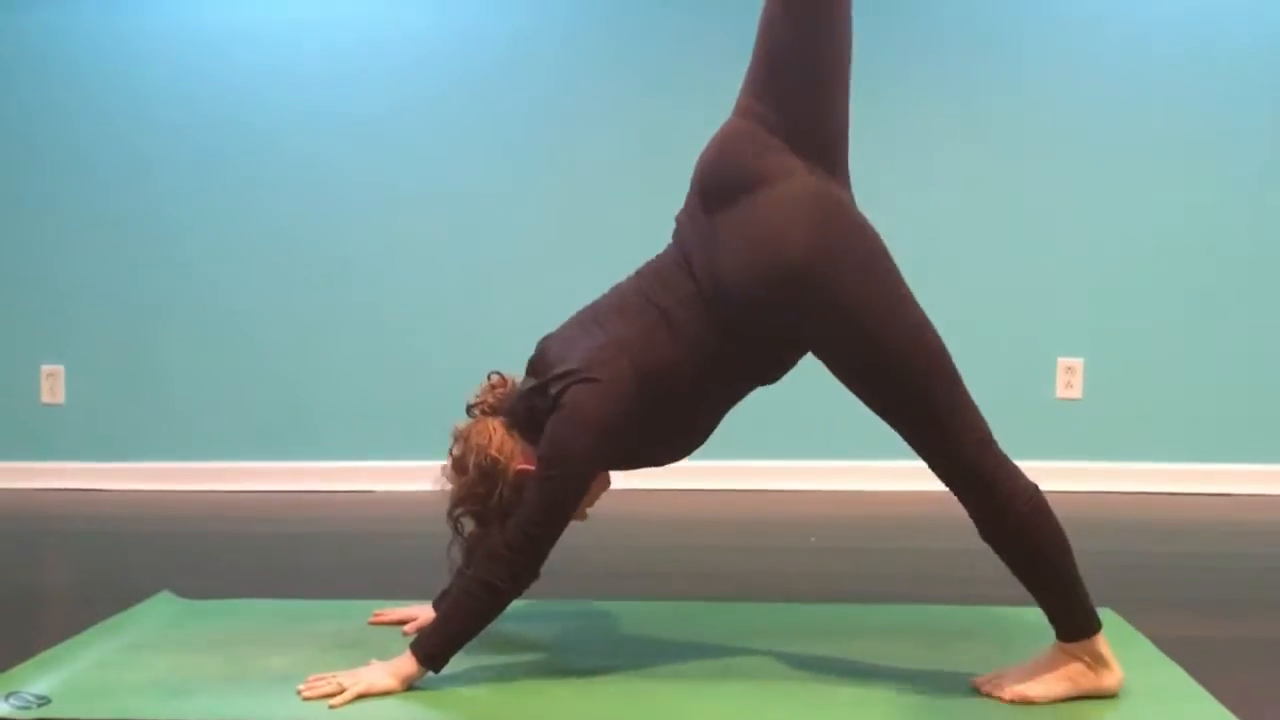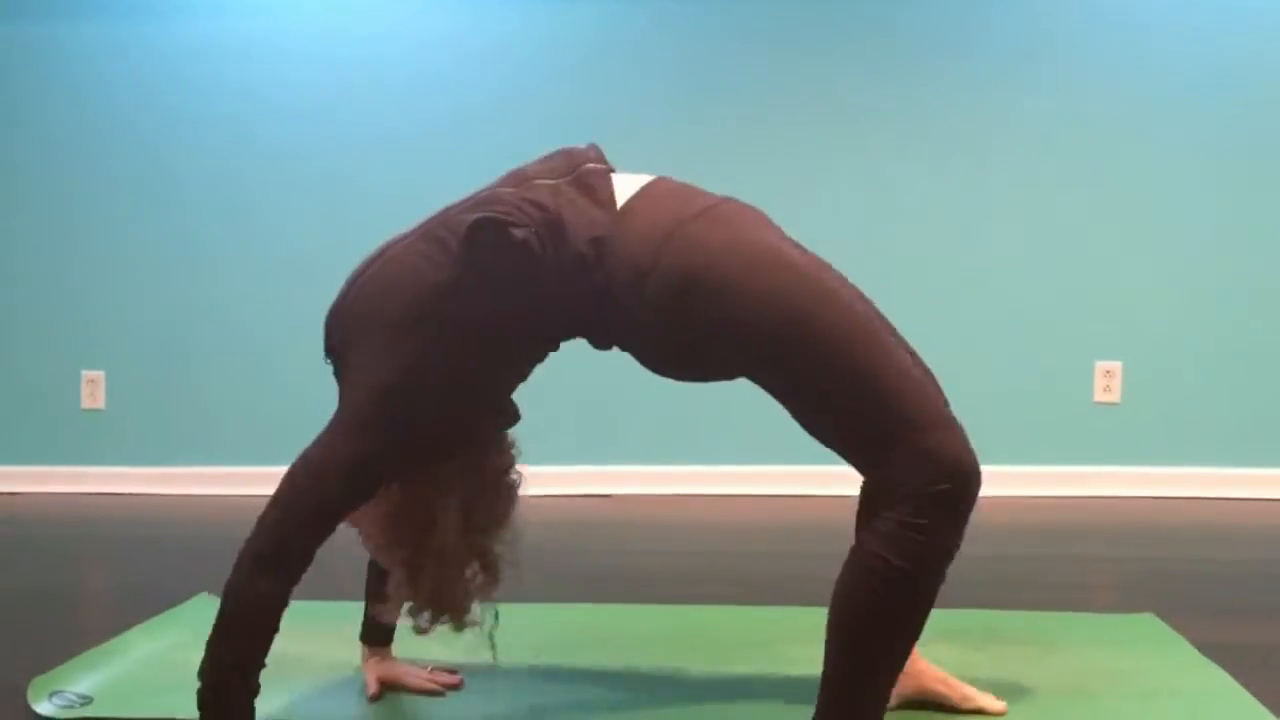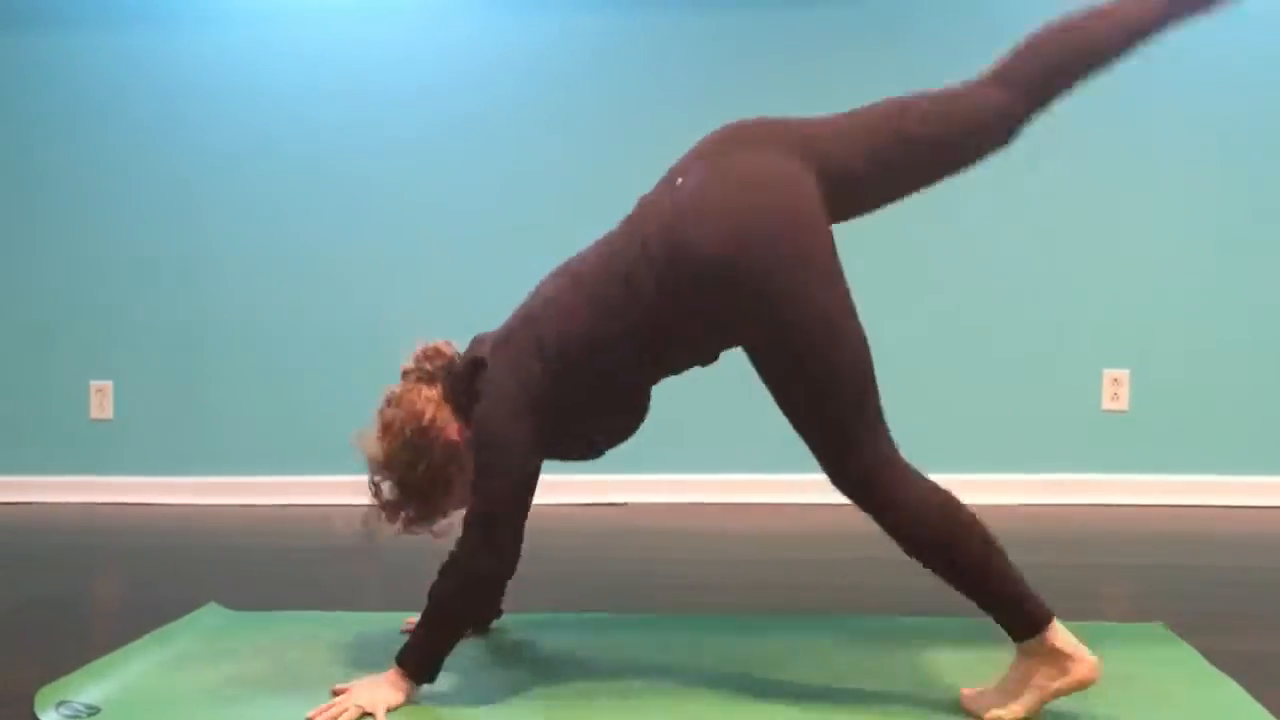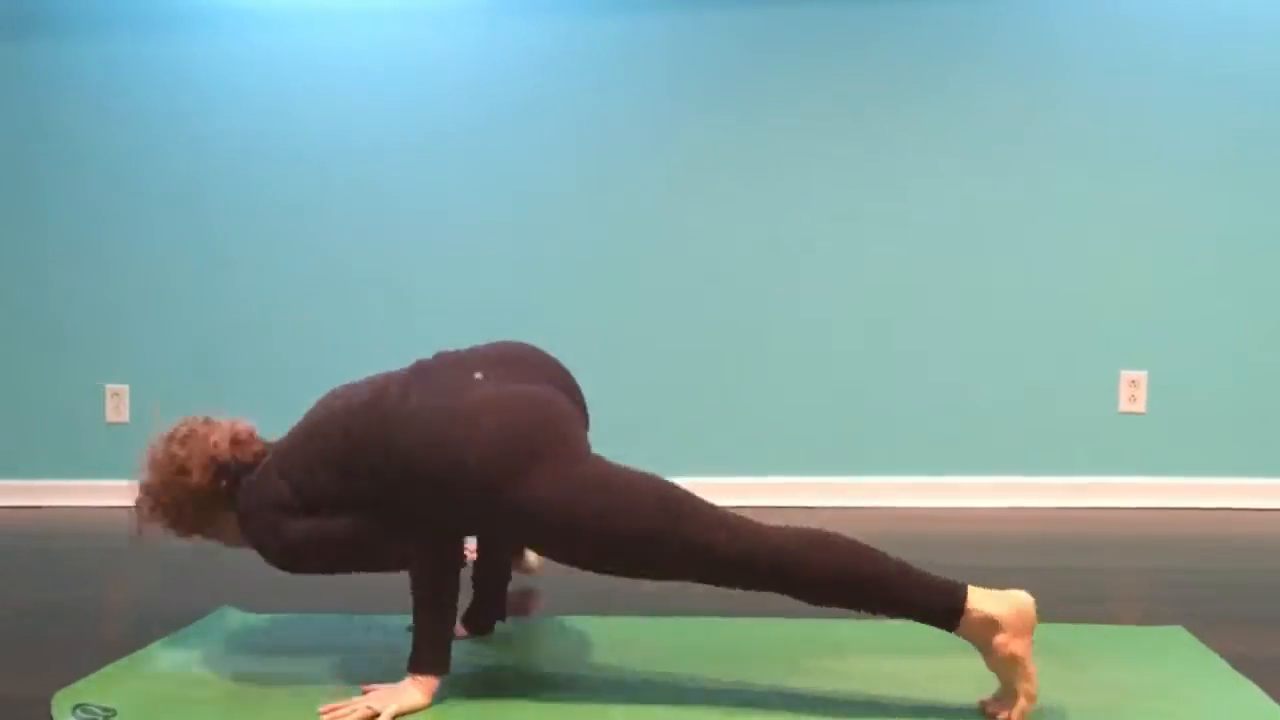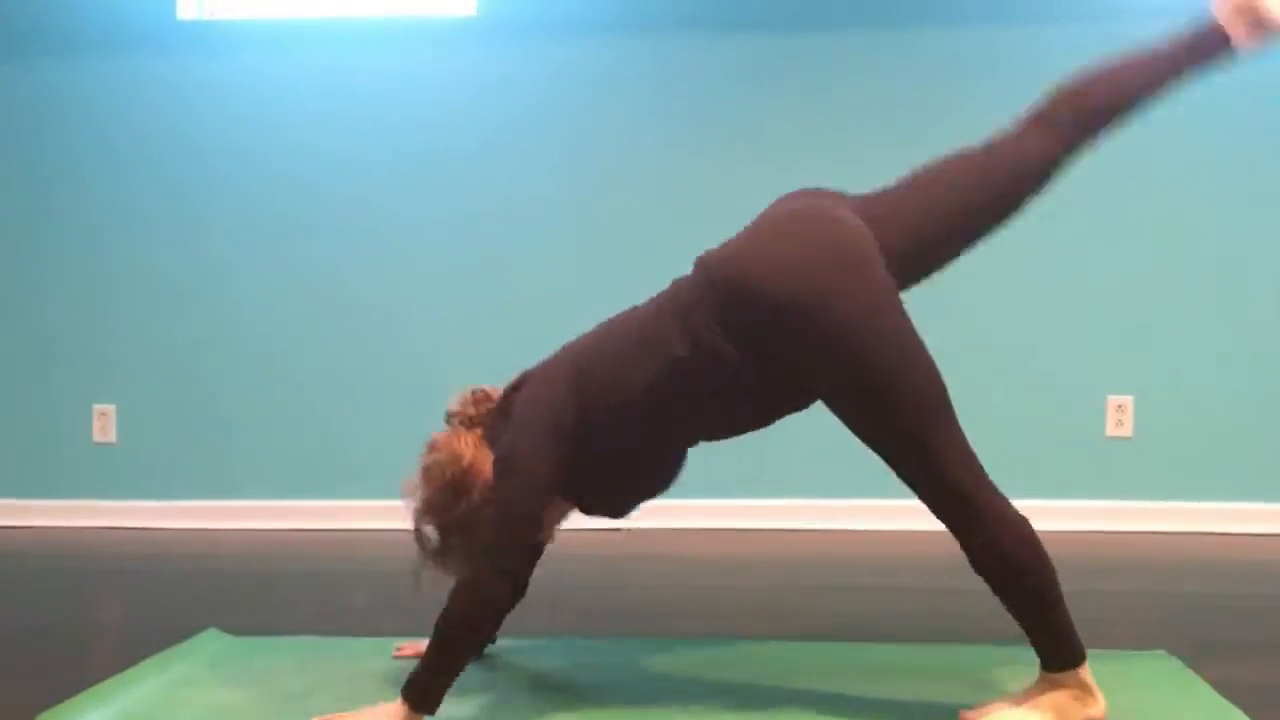
dt=1s
person 1, frame 1
left shoulder: (584, 413)
right shoulder: (553, 382)
left elbow: (515, 555)
left wrist: (409, 666)
right wrist: (447, 607)
left hip: (792, 245)
right hip: (759, 192)
left knee: (966, 457)
person 1, frame 2
left shoulder: (388, 407)
right shoulder: (396, 392)
left elbow: (268, 561)
right wrist: (379, 647)
left hip: (654, 251)
right hip: (654, 241)
person 1, frame 3
left shoulder: (510, 406)
right shoulder: (501, 368)
left elbow: (486, 552)
right wrist: (476, 608)
left hip: (742, 240)
right hip: (752, 167)
left knee: (870, 472)
right knee: (998, 99)
person 1, frame 4
left shoulder: (265, 518)
right shoulder: (296, 462)
left elbow: (420, 550)
right wrist: (480, 612)
left hip: (505, 451)
right hip: (523, 373)
left knee: (741, 547)
left ankle: (981, 610)
person 1, frame 5
left shoulder: (538, 441)
right shoulder: (533, 411)
left elbow: (491, 579)
right elbow: (505, 562)
left hip: (801, 294)
right hip: (810, 240)
left knee: (957, 491)
right knee: (1035, 144)
